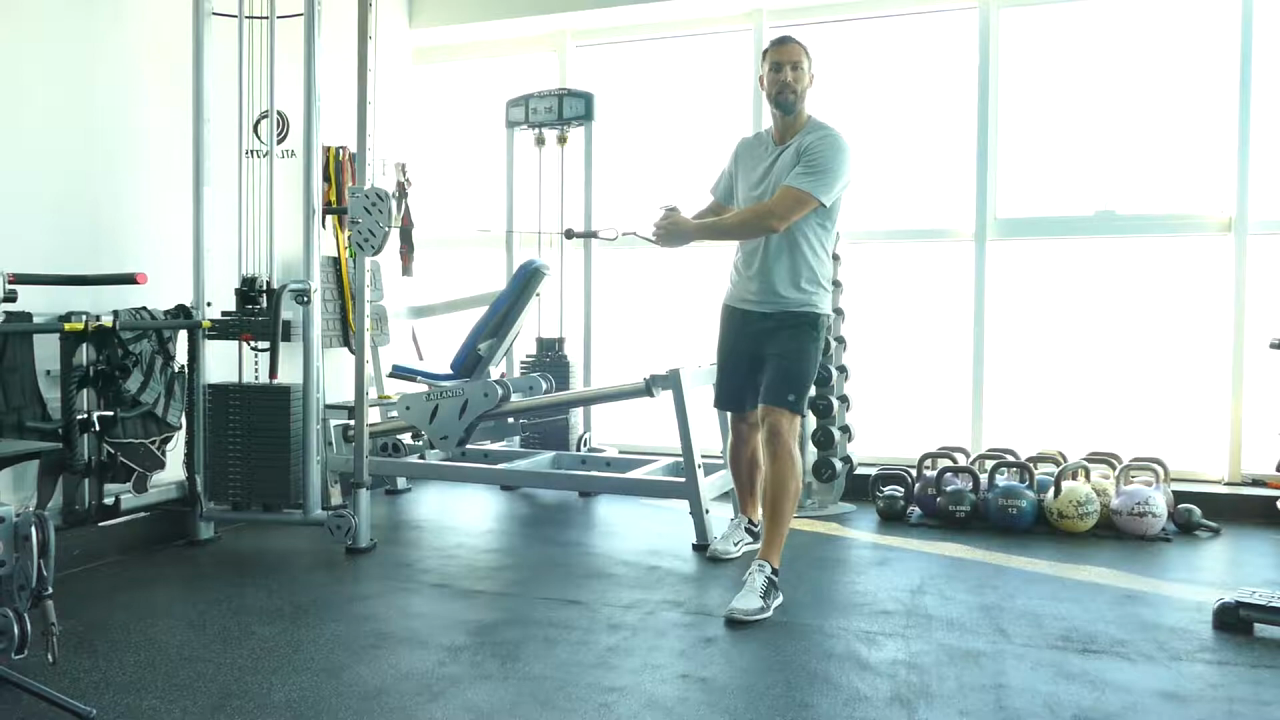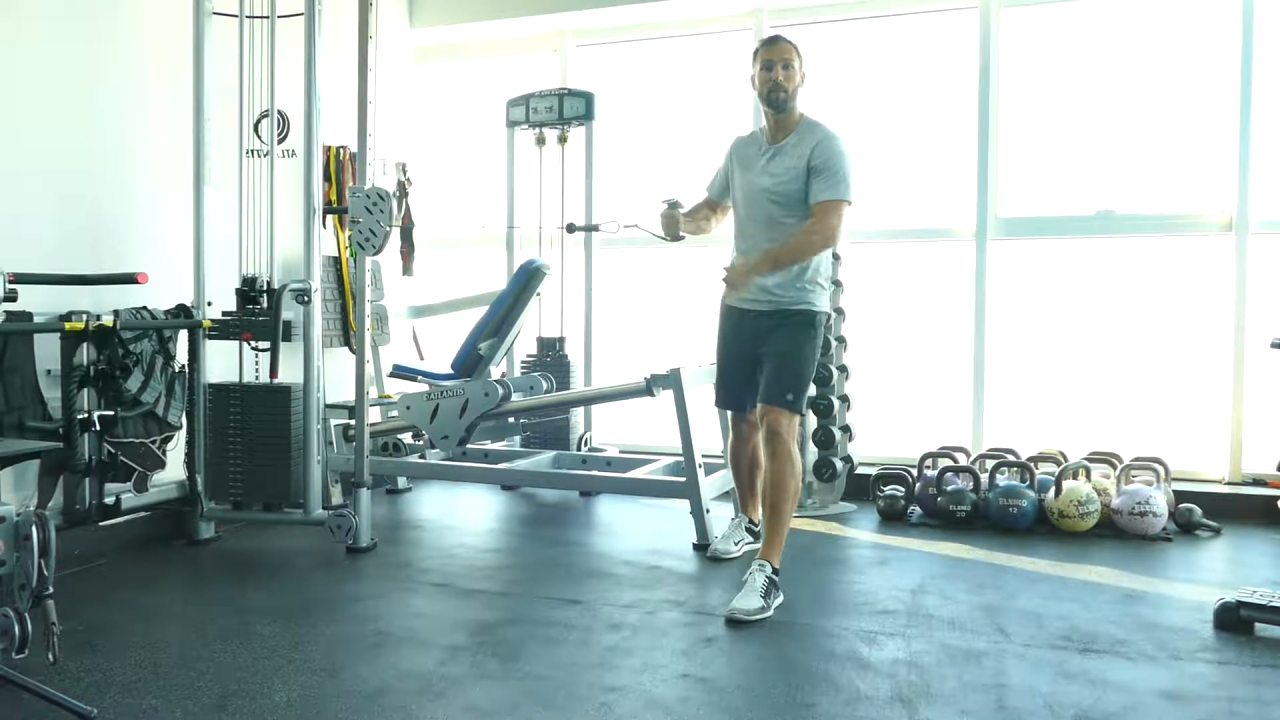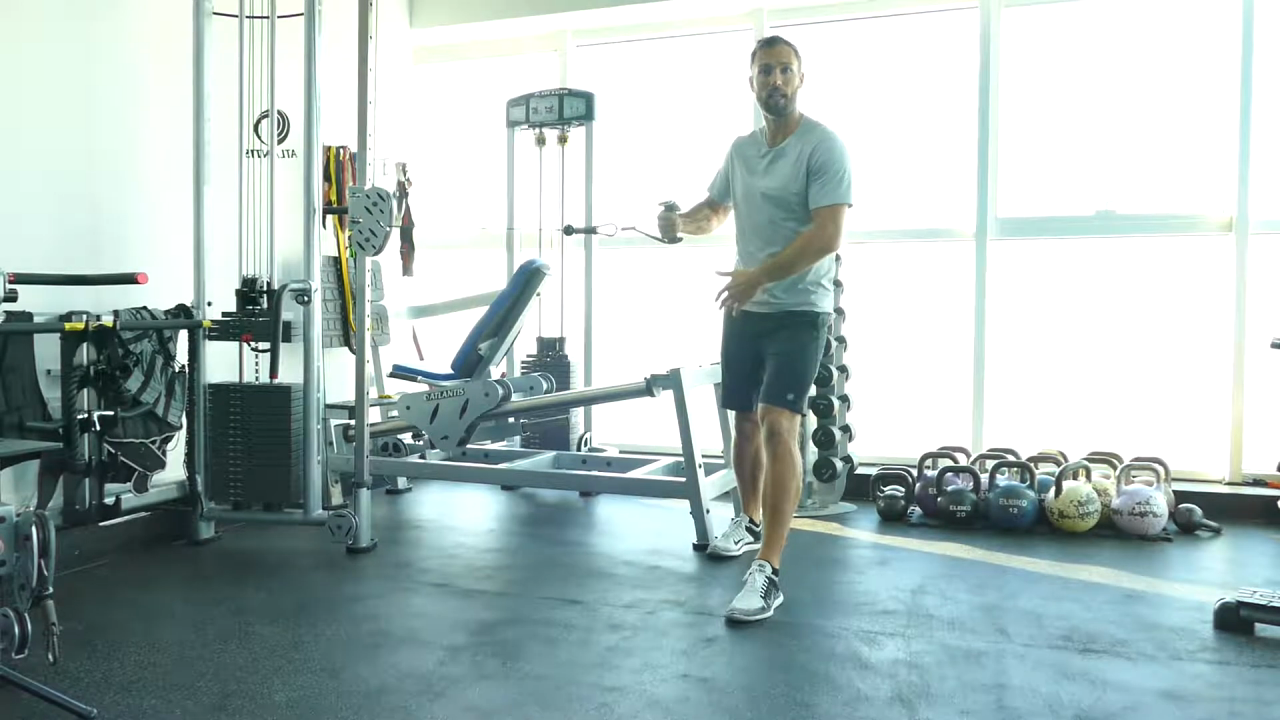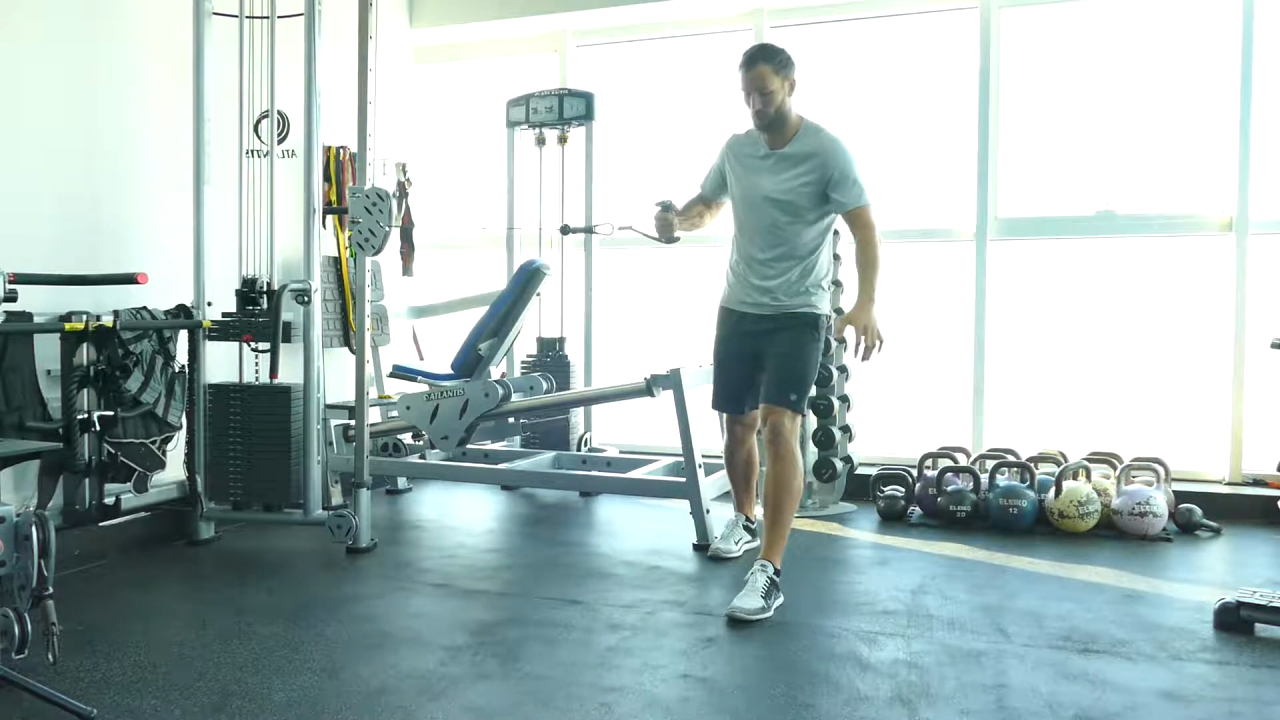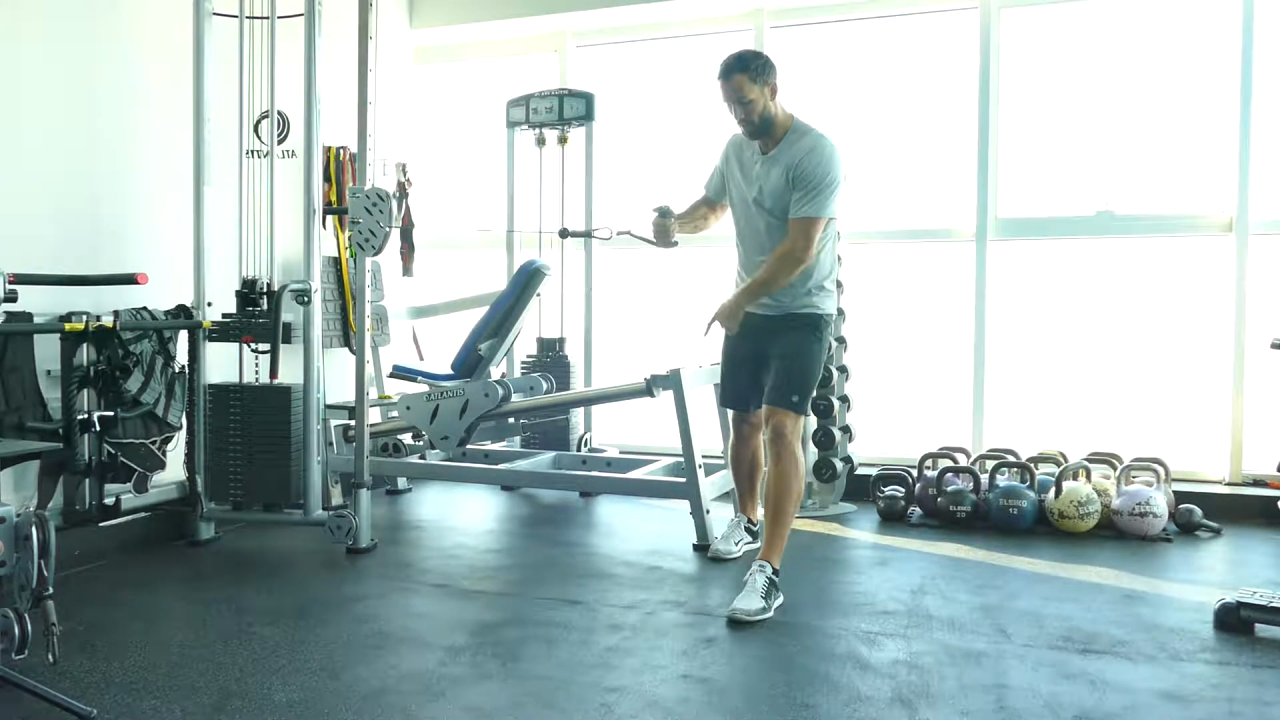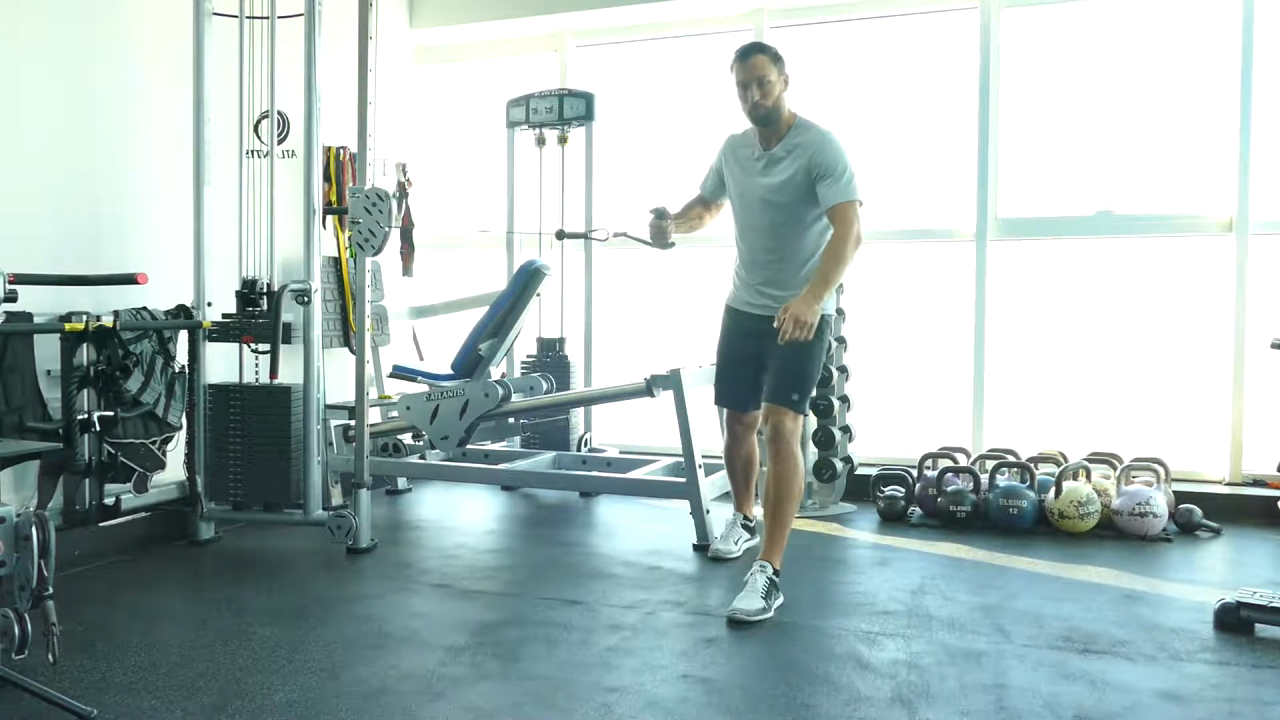
dt=0.5s
person 1, frame 1
left shoulder: (826, 145)
right shoulder: (746, 149)
left elbow: (774, 217)
right elbow: (719, 208)
left wrist: (690, 233)
right wrist: (683, 219)
left hip: (797, 312)
right hip: (742, 306)
left knee: (778, 426)
right knee: (742, 420)
left ankle: (768, 572)
right ankle: (748, 520)
person 1, frame 2
left shoulder: (822, 145)
right shoulder: (740, 149)
left elbow: (827, 230)
right elbow: (713, 209)
left wrist: (758, 264)
right wrist: (682, 219)
left hip: (792, 309)
right hip: (740, 306)
left knee: (777, 425)
right knee: (741, 420)
left ankle: (767, 571)
right ankle: (748, 520)
person 1, frame 3
left shoulder: (823, 146)
right shoulder: (741, 149)
left elbow: (828, 236)
right elbow: (715, 209)
left wrist: (758, 276)
right wrist: (680, 220)
left hip: (798, 311)
right hip: (744, 308)
left knee: (779, 425)
right knee: (745, 421)
left ankle: (768, 572)
right ankle: (751, 520)
person 1, frame 4
left shoulder: (825, 151)
right shoulder: (736, 148)
left elbow: (864, 229)
right elbow: (706, 204)
left wrist: (864, 304)
right wrist: (677, 219)
left hip: (796, 314)
right hip: (738, 308)
left knee: (780, 428)
right knee: (738, 422)
left ankle: (769, 572)
right ankle: (744, 518)
person 1, frame 5
left shoulder: (814, 152)
right shoulder: (736, 149)
left elbow: (800, 250)
right elbow: (711, 205)
left wrist: (739, 301)
right wrist: (675, 223)
left hip: (800, 312)
right hip: (747, 310)
left knee: (782, 428)
right knee: (744, 421)
left ankle: (768, 572)
right ankle: (747, 520)
person 1, frame 6
left shoulder: (819, 148)
right shoulder: (733, 148)
left elbow: (848, 229)
right elbow: (706, 205)
left wrist: (811, 298)
right wrist: (672, 223)
left hip: (799, 315)
right hip: (744, 308)
left knee: (781, 427)
right knee: (739, 421)
left ankle: (768, 573)
right ankle: (744, 518)
